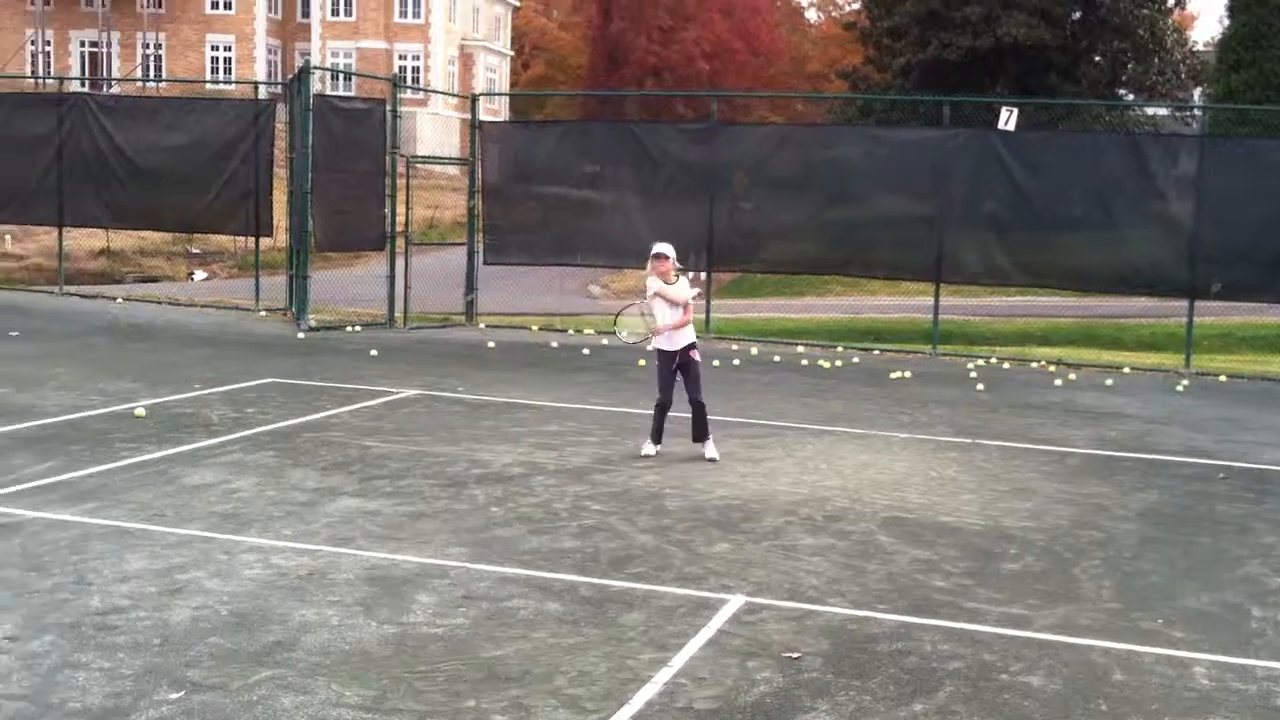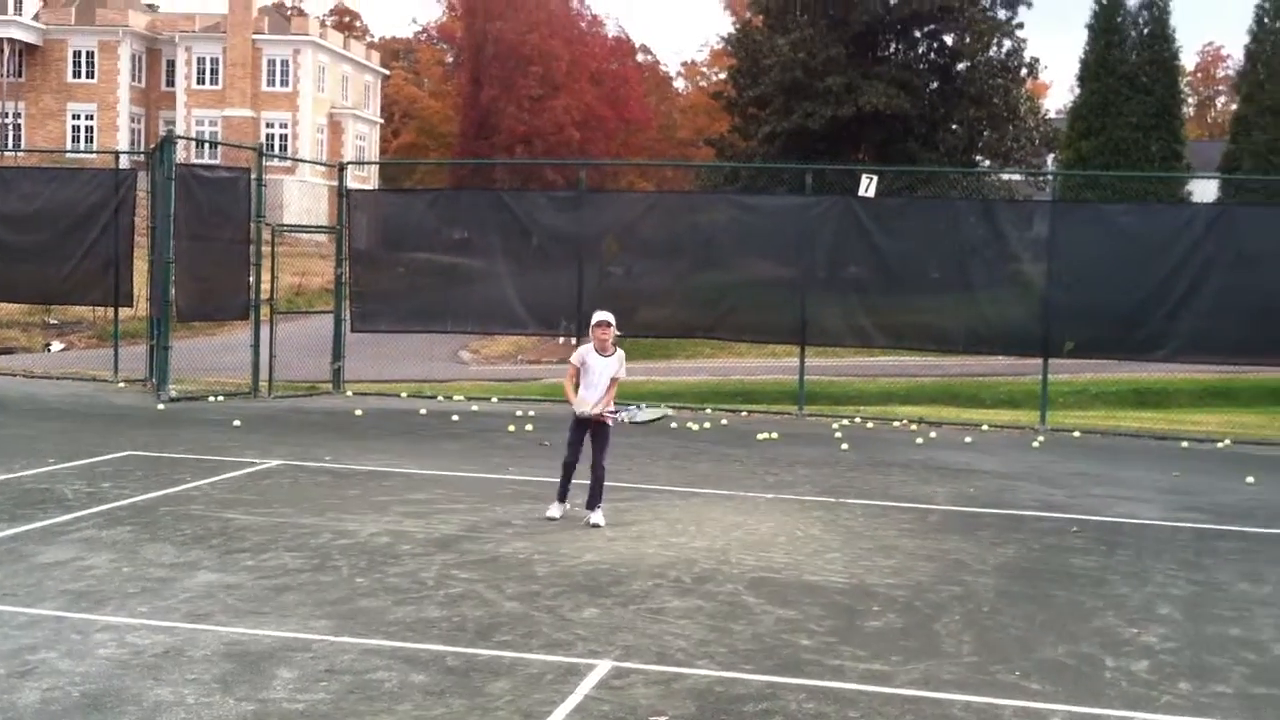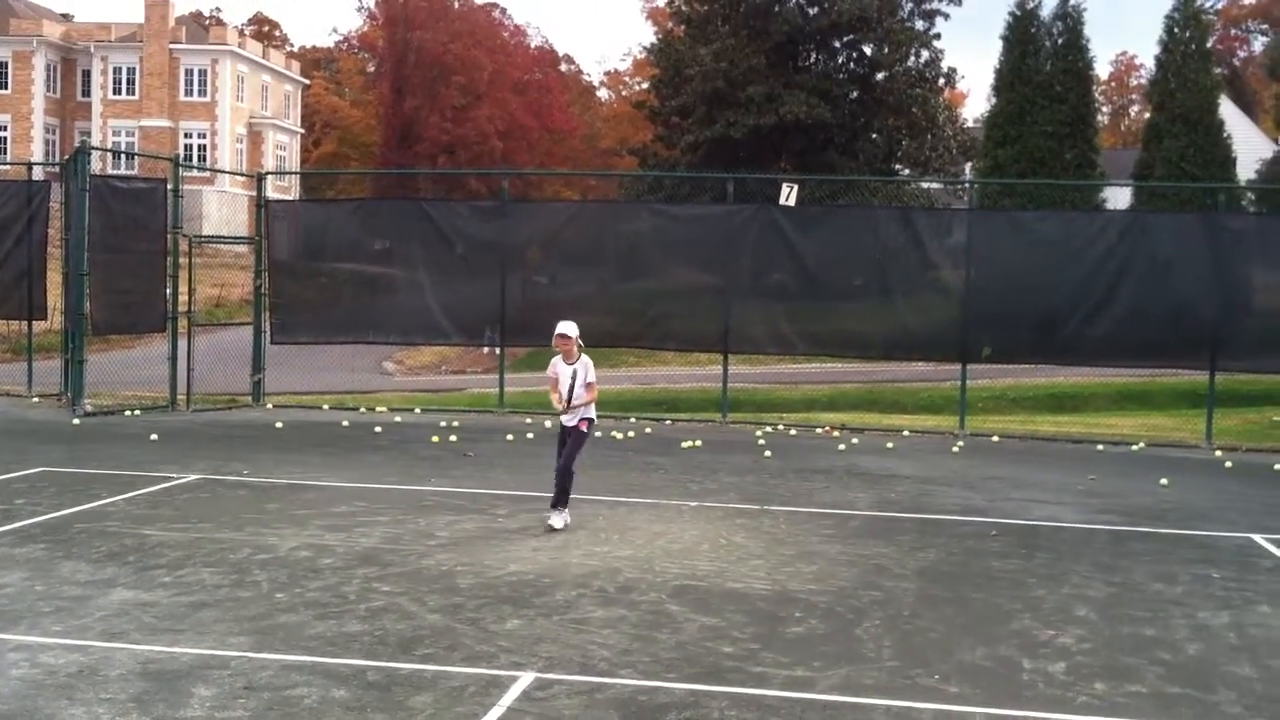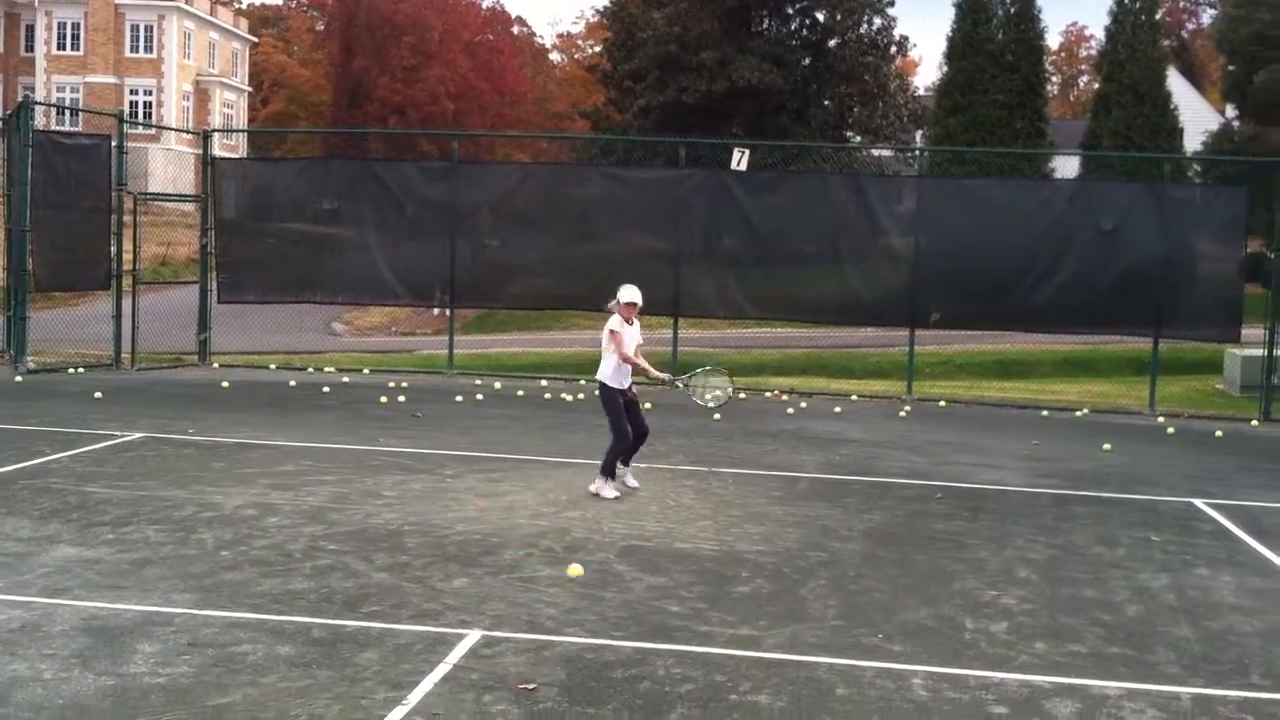
dt=0.7s
person 1, frame 1
left shoulder: (683, 282)
right shoulder: (653, 282)
left elbow: (688, 317)
right elbow: (677, 298)
left wrist: (666, 327)
right wrist: (693, 293)
left hip: (687, 346)
right hip: (665, 349)
left knee: (696, 398)
right knee: (664, 399)
left ankle: (705, 440)
right ankle: (654, 441)
person 1, frame 2
left shoulder: (619, 356)
right shoulder: (584, 351)
left elbow: (612, 389)
right elbow: (569, 381)
left wrist: (600, 409)
right wrist: (575, 405)
left hip: (603, 414)
right hip: (580, 412)
left knee: (598, 463)
right knee: (569, 460)
left ankle: (594, 508)
right ankle: (561, 501)
person 1, frame 3
left shoulder: (585, 362)
right shoulder: (555, 363)
left elbow: (593, 395)
right elbow: (553, 392)
left wrist: (576, 404)
right wrist: (558, 405)
left hip: (583, 419)
right hip: (565, 420)
left knee: (565, 465)
right knee: (562, 466)
left ankle: (558, 509)
right ankle: (560, 510)
person 1, frame 4
left shoulder: (634, 324)
right shoulder: (615, 323)
left elbow: (635, 356)
right elbow: (622, 355)
left wrist: (655, 374)
right wrist: (654, 372)
left hip: (624, 385)
right hip: (609, 385)
left knee: (641, 432)
right knee: (623, 436)
left ankle: (622, 466)
right ankle: (603, 480)
